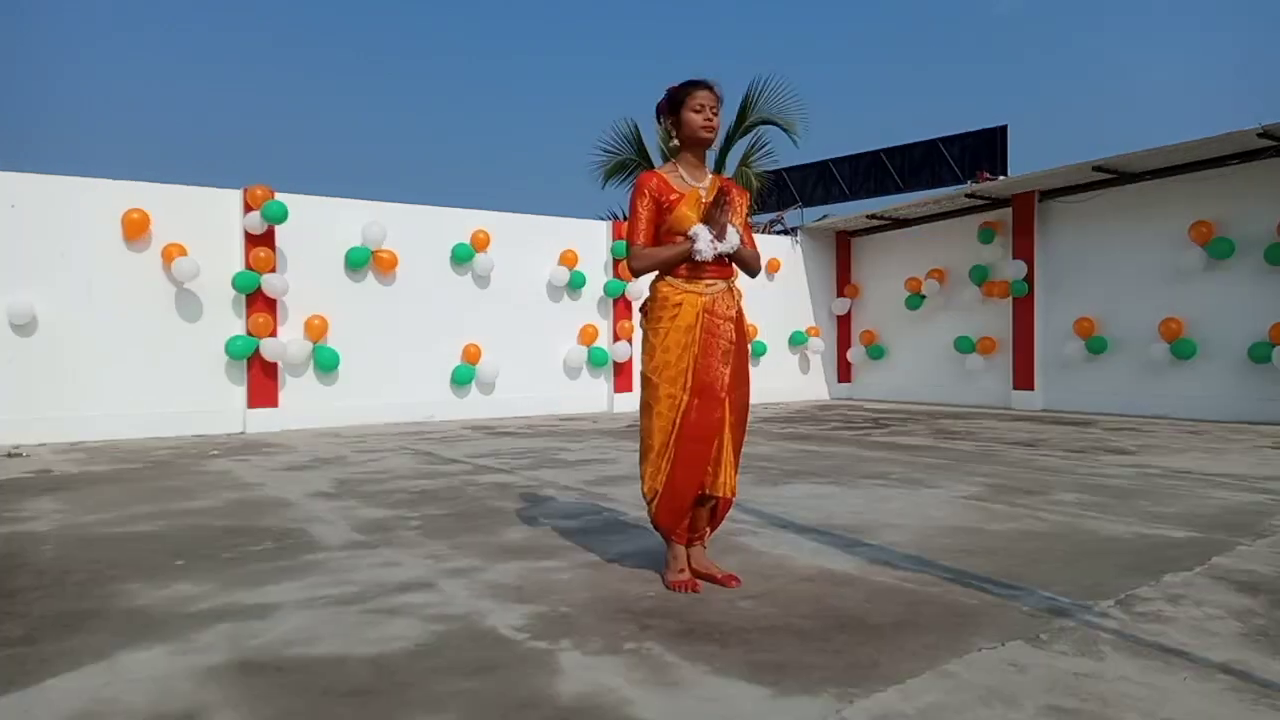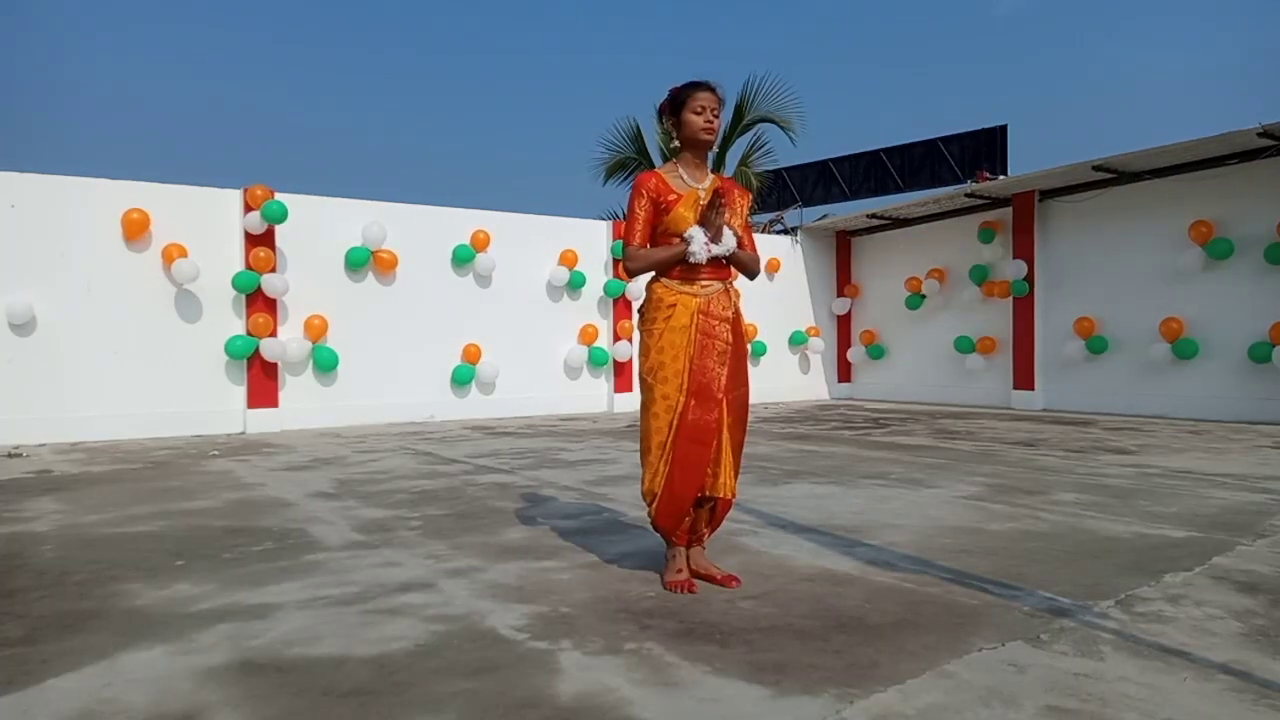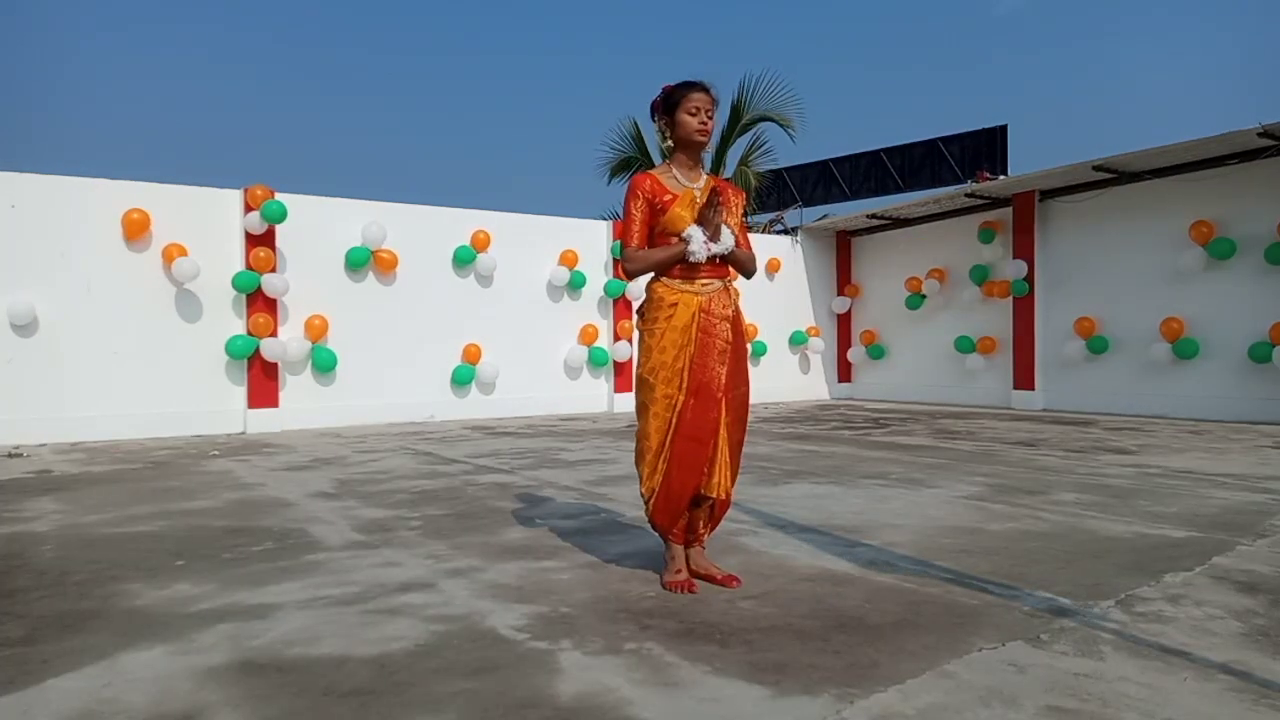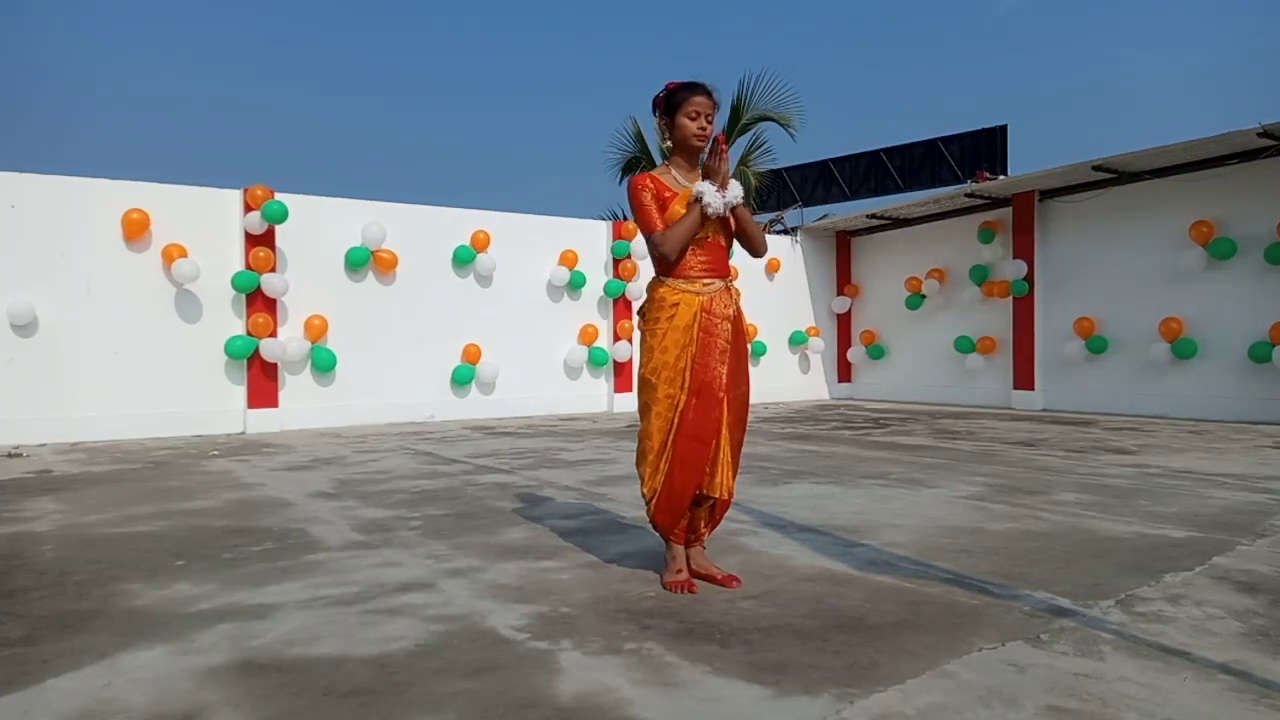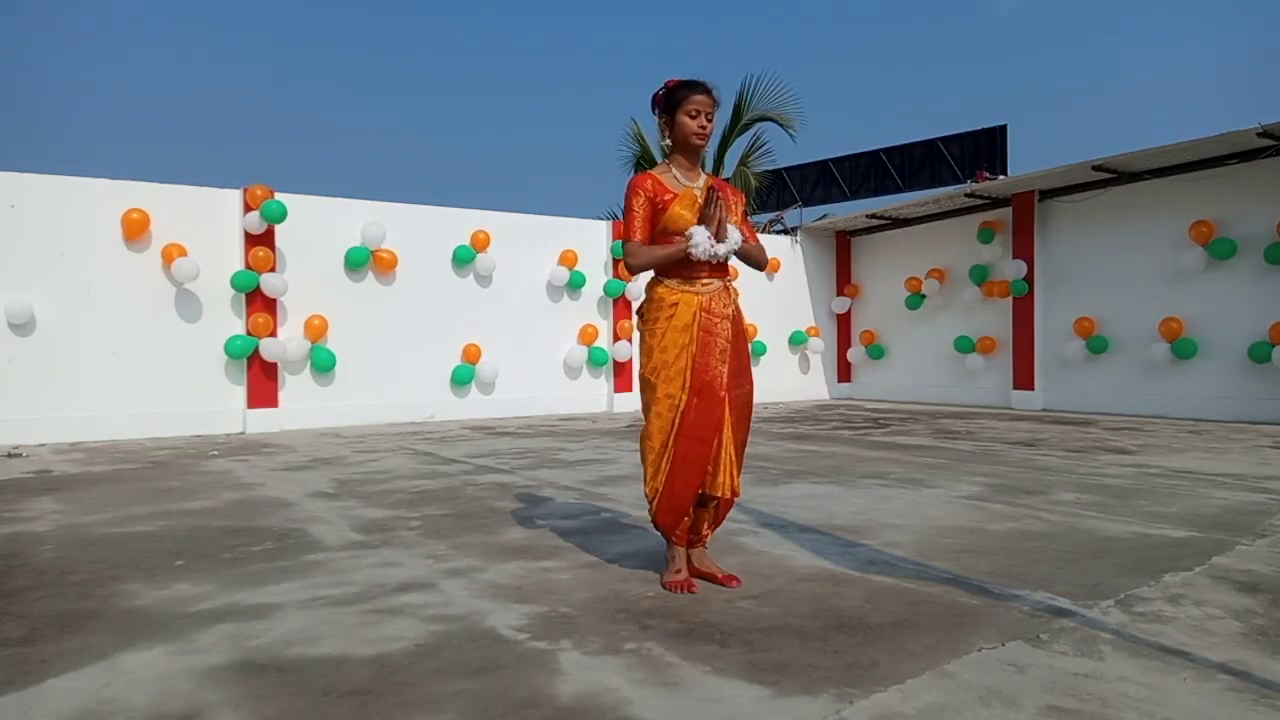
dt=0.4s
person 1, frame 1
left shoulder: (731, 194)
right shoulder: (653, 185)
left elbow: (752, 265)
right elbow: (636, 261)
left wrist: (726, 236)
right wrist: (701, 238)
left hip: (724, 321)
right hip: (674, 321)
left knee: (718, 425)
right knee: (678, 423)
left ankle: (697, 544)
right ankle: (675, 547)
person 1, frame 2
left shoulder: (732, 192)
right shoulder: (651, 184)
left elbow: (752, 265)
right elbow: (632, 261)
left wrist: (723, 238)
right wrist: (695, 239)
left hip: (723, 319)
right hip: (672, 317)
left knee: (717, 430)
right knee: (676, 429)
left ankle: (697, 547)
right ankle: (674, 552)
person 1, frame 3
left shoulder: (727, 192)
right shoulder: (647, 185)
left elbow: (748, 265)
right elbow: (632, 262)
left wrist: (721, 236)
right wrist: (694, 238)
left hip: (722, 319)
right hip: (671, 317)
left knee: (716, 429)
right knee: (673, 428)
left ankle: (697, 546)
right ankle: (673, 551)
person 1, frame 4
left shoulder: (725, 184)
right shoulder: (648, 184)
left elbow: (758, 246)
right elbow: (666, 248)
left wrist: (727, 191)
right wrist: (706, 193)
left hip: (722, 317)
right hip: (673, 316)
left knee: (717, 427)
right knee: (675, 426)
left ankle: (698, 546)
right ankle: (674, 551)
person 1, frame 5
left shoulder: (726, 192)
right shoulder: (646, 185)
left elbow: (760, 258)
right elbow: (634, 258)
left wrist: (727, 232)
right wrist: (697, 237)
left hip: (722, 317)
right hip: (673, 316)
left knee: (721, 427)
right knee: (677, 427)
left ankle: (699, 546)
right ankle: (675, 551)
